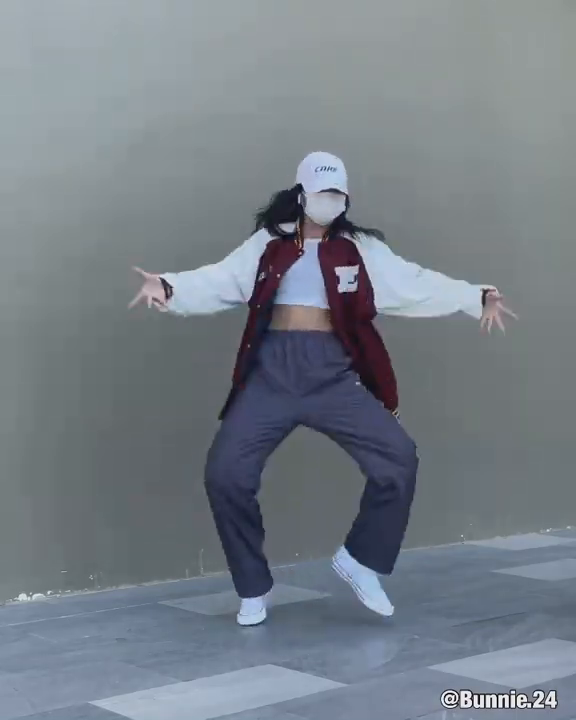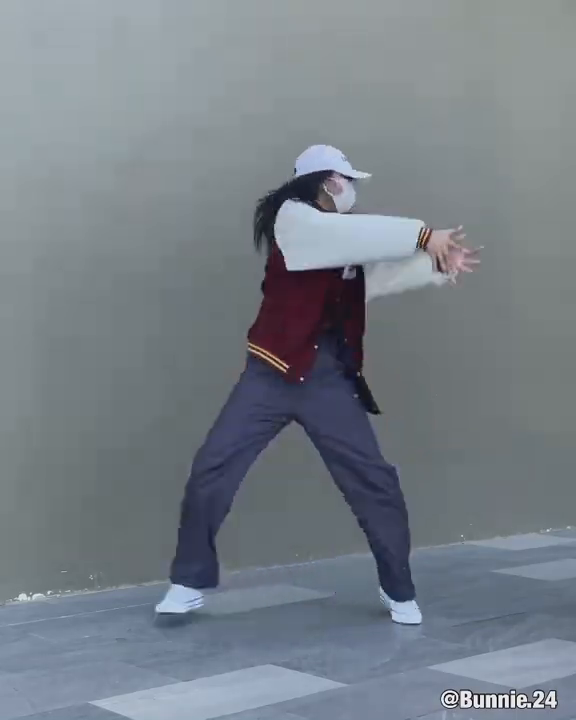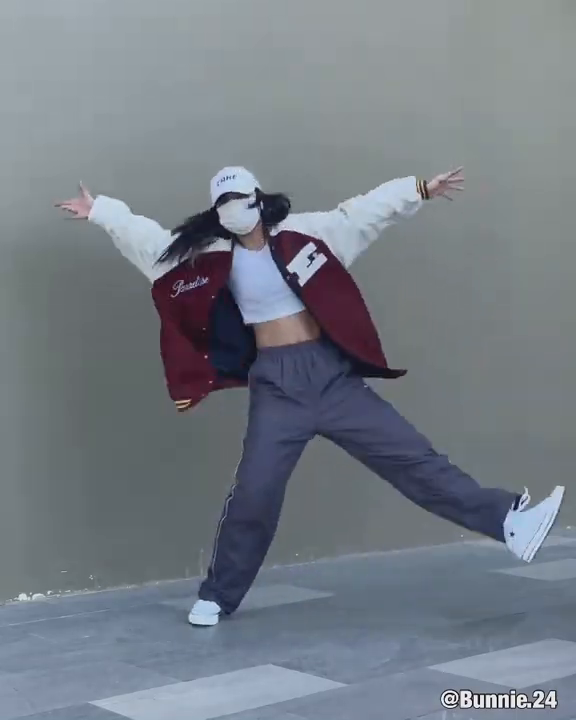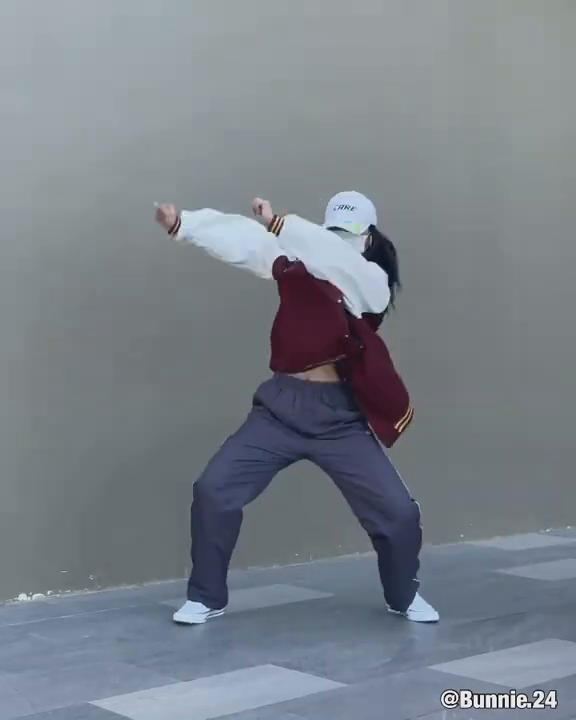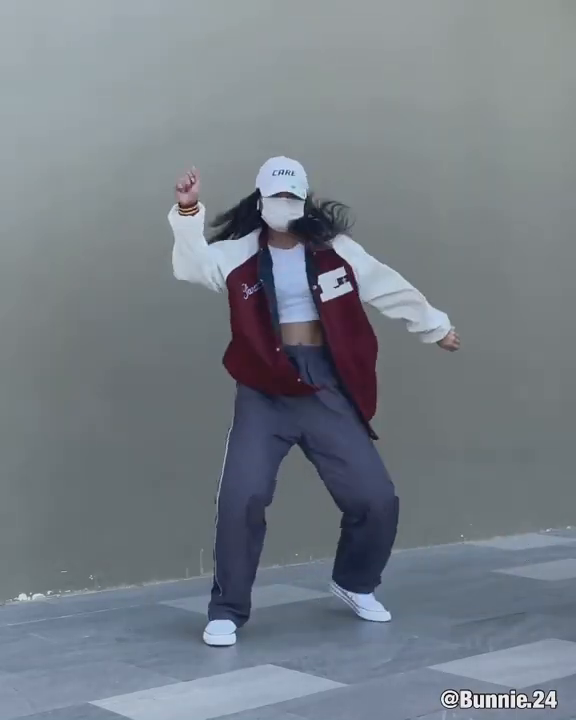
dt=0.5s
person 1, frame 1
left shoulder: (358, 247)
right shoulder: (267, 243)
left elbow: (412, 283)
right elbow: (220, 281)
left wrist: (476, 297)
right wrist: (168, 288)
left hip: (331, 371)
right hip: (277, 367)
left knee: (398, 458)
right knee: (226, 473)
left ankle: (360, 559)
right ankle: (253, 589)
person 1, frame 2
left shoulder: (346, 236)
right shoulder: (292, 220)
left elbow: (381, 270)
right elbow: (354, 239)
left wrist: (435, 262)
right wrist: (422, 237)
left hip: (327, 374)
right hip: (274, 369)
left knee: (373, 475)
right knee: (215, 467)
left ankle: (397, 588)
right ankle: (191, 579)
person 1, frame 3
left shoulder: (302, 235)
right shoulder: (211, 257)
left elbow: (361, 211)
right elbow: (153, 241)
left wrist: (421, 189)
right wrist: (101, 211)
left hip: (332, 374)
right hip: (278, 385)
left knee: (409, 452)
right knee: (255, 494)
left ankle: (507, 521)
right ankle: (217, 594)
person 1, frame 4
left shoulder: (372, 275)
right shoulder: (300, 266)
left elbow: (335, 261)
right elbow: (246, 241)
left wrist: (279, 223)
right wrist: (183, 222)
left hip: (339, 417)
right hip: (281, 406)
left knee: (397, 513)
right knee: (213, 491)
left ankle: (403, 596)
right ankle: (205, 596)
person 1, frame 5
left shoulder: (334, 249)
right shoulder: (240, 253)
left elbow: (391, 289)
right elbow: (190, 264)
left wrist: (435, 325)
right wrist: (187, 210)
left hip: (325, 390)
right hip: (263, 392)
left knee: (375, 498)
right knee: (243, 495)
left ankle: (354, 583)
right ankle: (226, 611)
